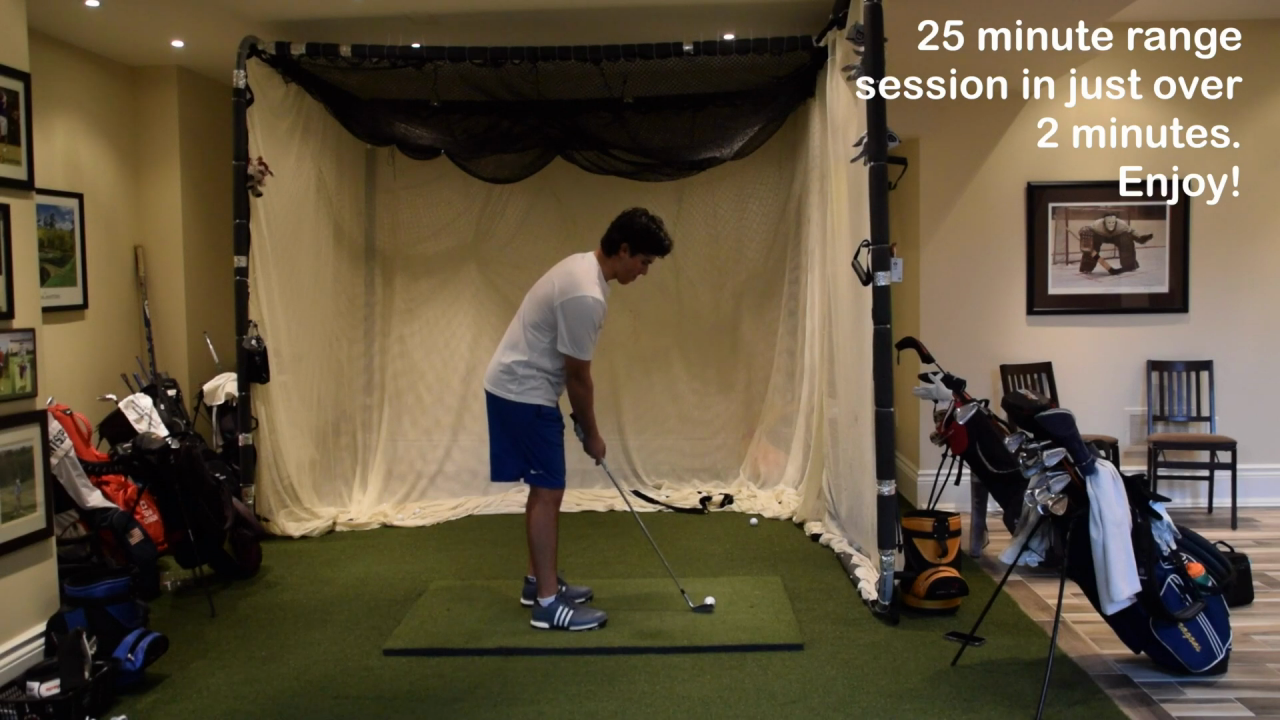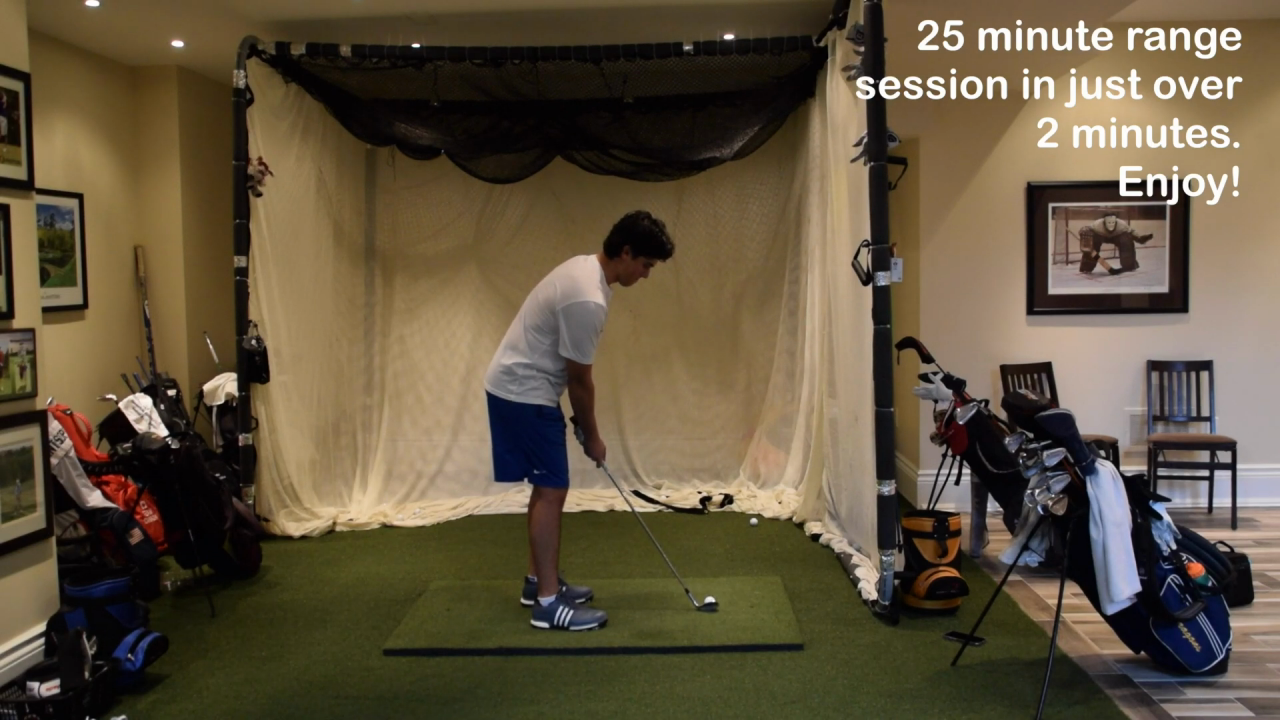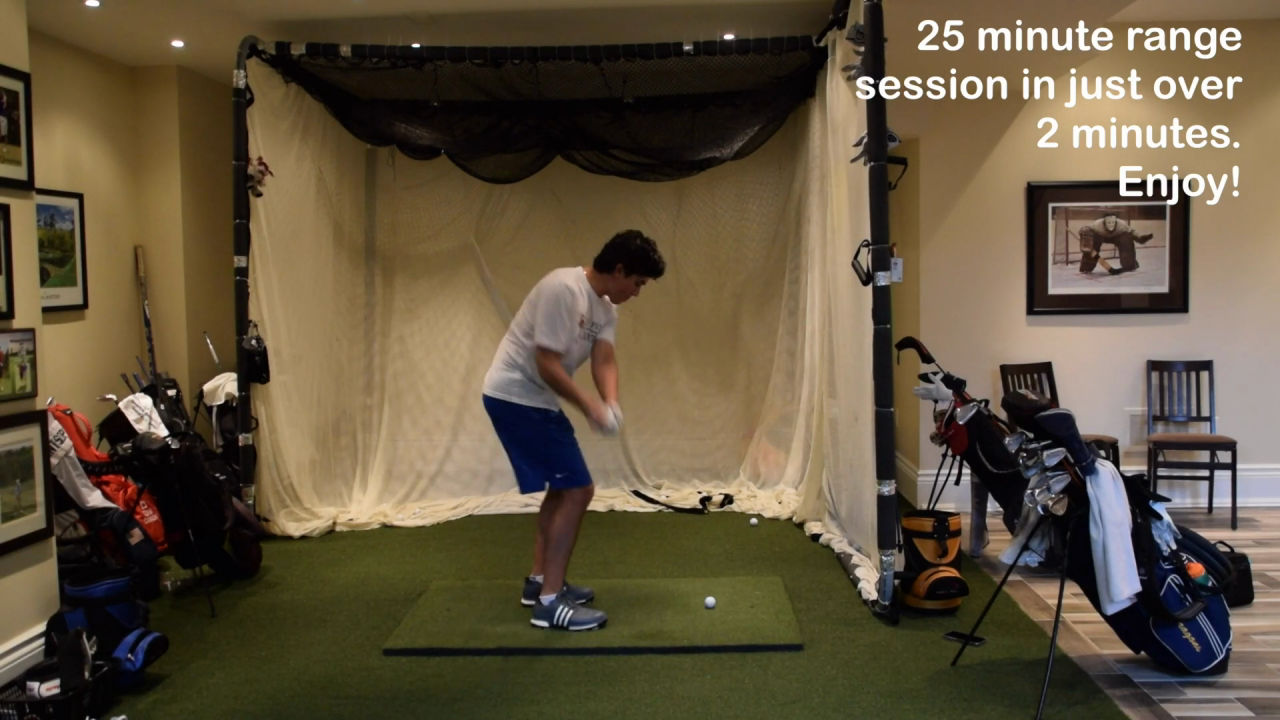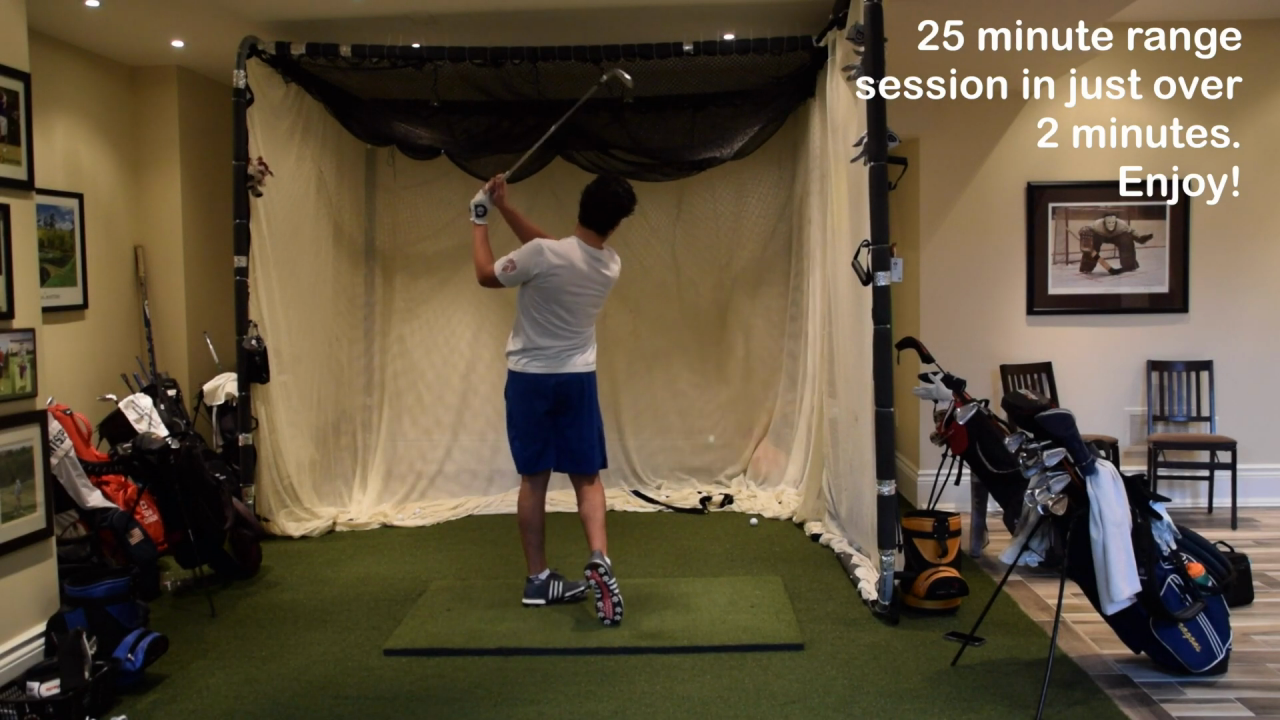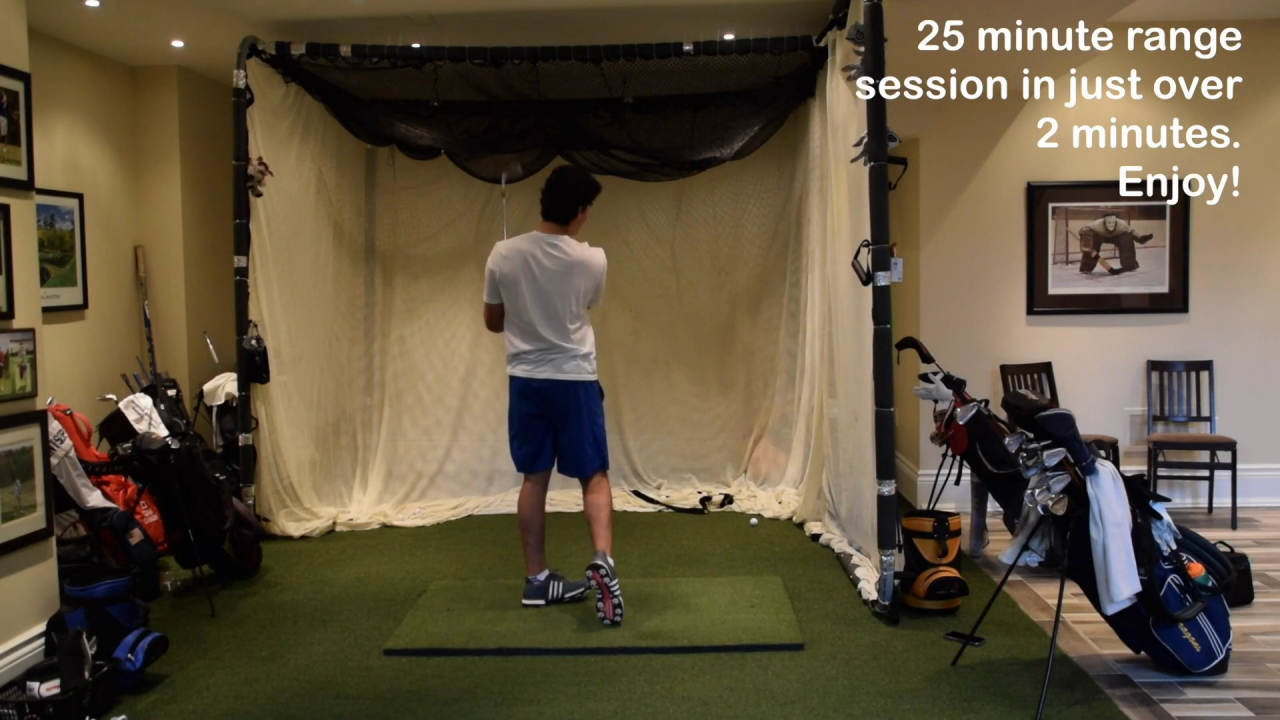
dt=1s
person 1, frame 1
left shoulder: (583, 266)
right shoulder: (586, 296)
right elbow: (577, 375)
left wrist: (583, 424)
right wrist: (591, 434)
left hip: (521, 387)
right hip: (524, 393)
left knee: (544, 489)
right knee: (548, 492)
left ankle: (538, 580)
right ankle: (547, 602)
person 1, frame 2
left shoulder: (585, 267)
right shoulder: (588, 301)
right elbow: (579, 379)
left wrist: (583, 424)
right wrist: (592, 435)
left hip: (525, 388)
right hip: (523, 393)
left knee: (547, 487)
right knee: (552, 490)
left ankle: (539, 579)
right ankle: (548, 602)
person 1, frame 3
left shoulder: (605, 310)
right shoulder: (562, 289)
left elbow: (605, 361)
right elbow: (547, 366)
left wrist: (611, 405)
right wrist: (589, 407)
left hip: (537, 401)
right hip: (515, 399)
left knee: (571, 489)
right knee: (573, 490)
left ankle: (540, 579)
right ankle: (549, 602)
person 1, frame 4
left shoulder: (543, 255)
right shoulder: (611, 265)
left elbow: (487, 276)
left wrist: (480, 219)
right wrist: (504, 207)
left hip: (529, 377)
right hip: (578, 379)
left knee: (534, 477)
right knee: (586, 476)
left ankle: (537, 579)
right ankle: (599, 558)
person 1, frame 5
left shoulder: (503, 255)
right shoulder: (593, 260)
left elbow: (493, 322)
left hip: (525, 381)
right hip: (575, 380)
left knee: (534, 478)
right knee: (594, 476)
left ankle: (536, 578)
right ankle: (602, 560)
